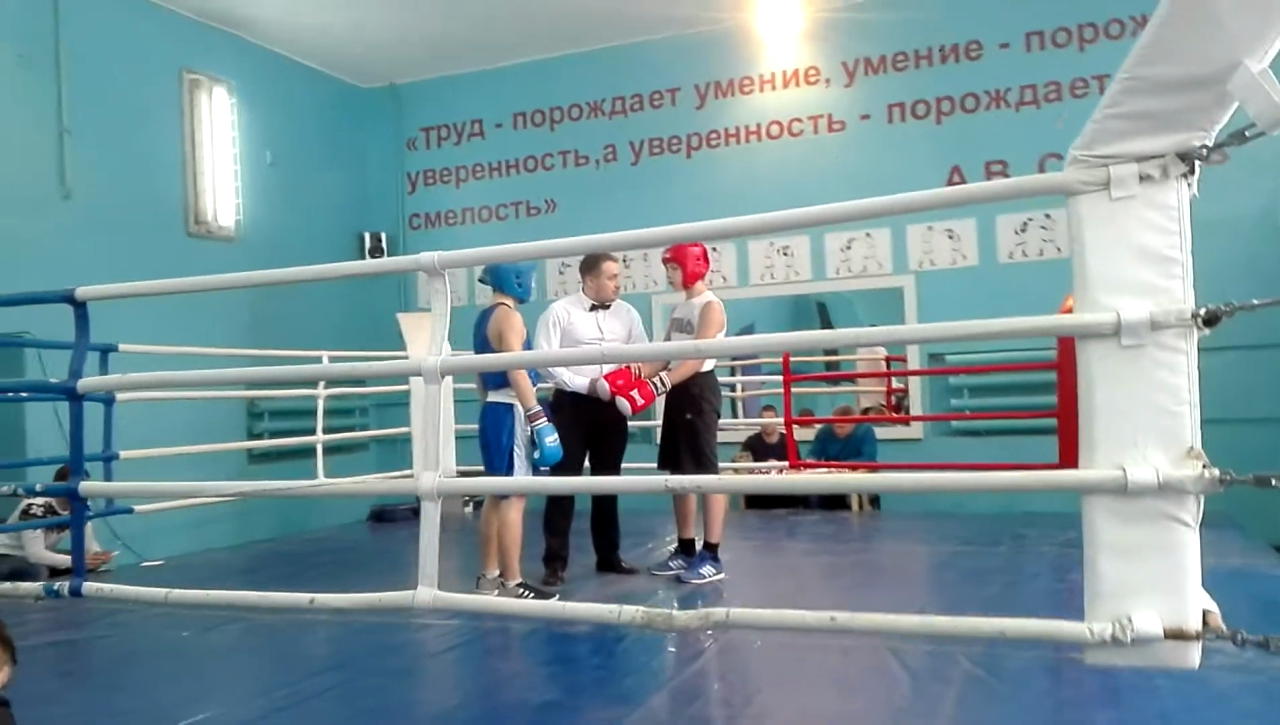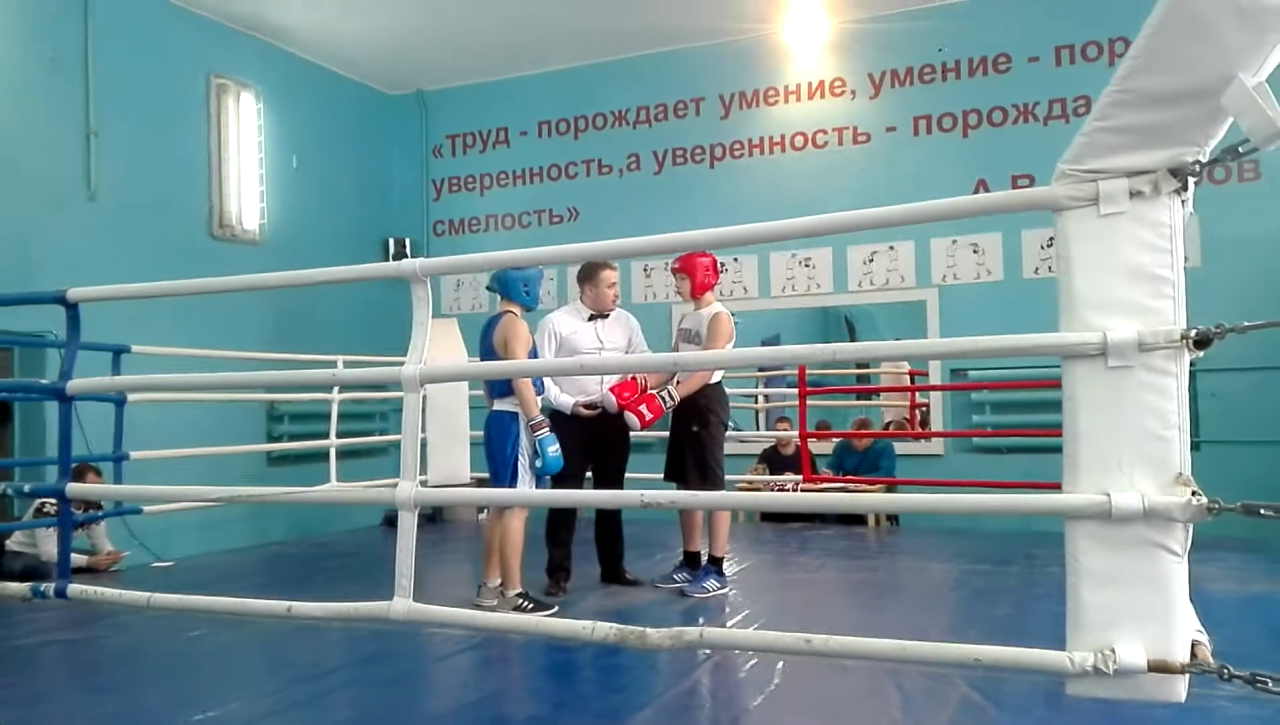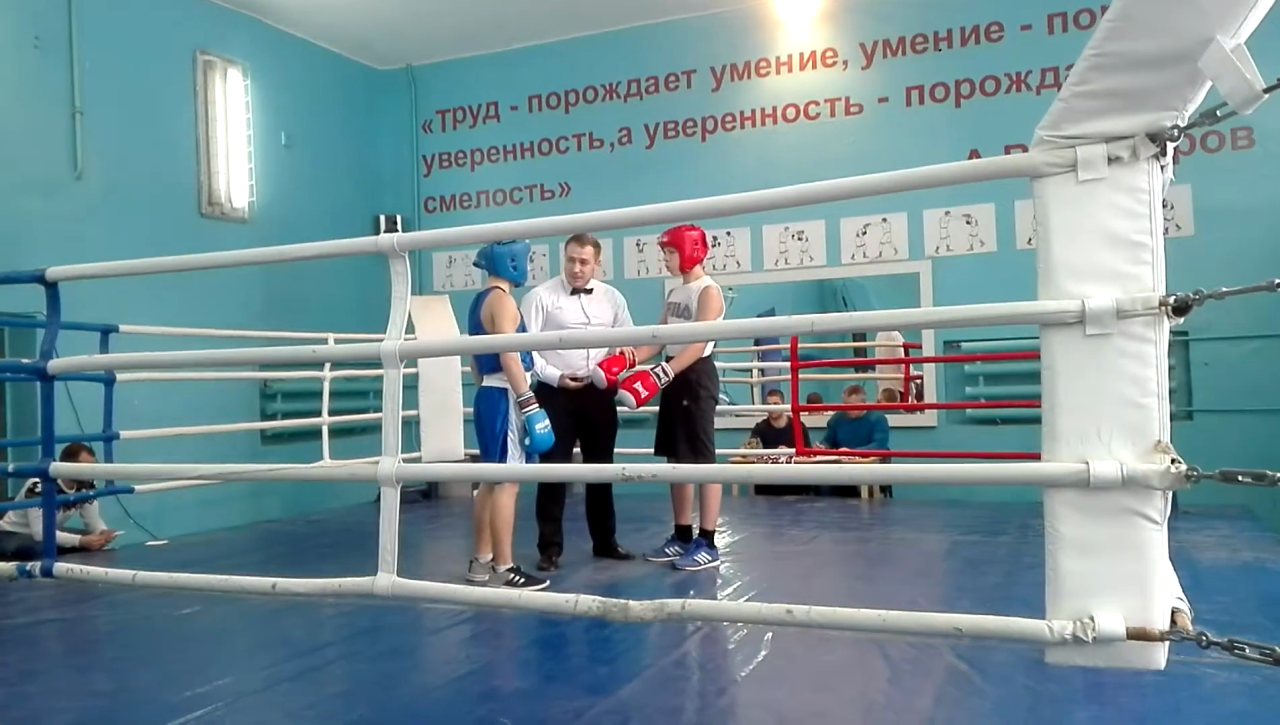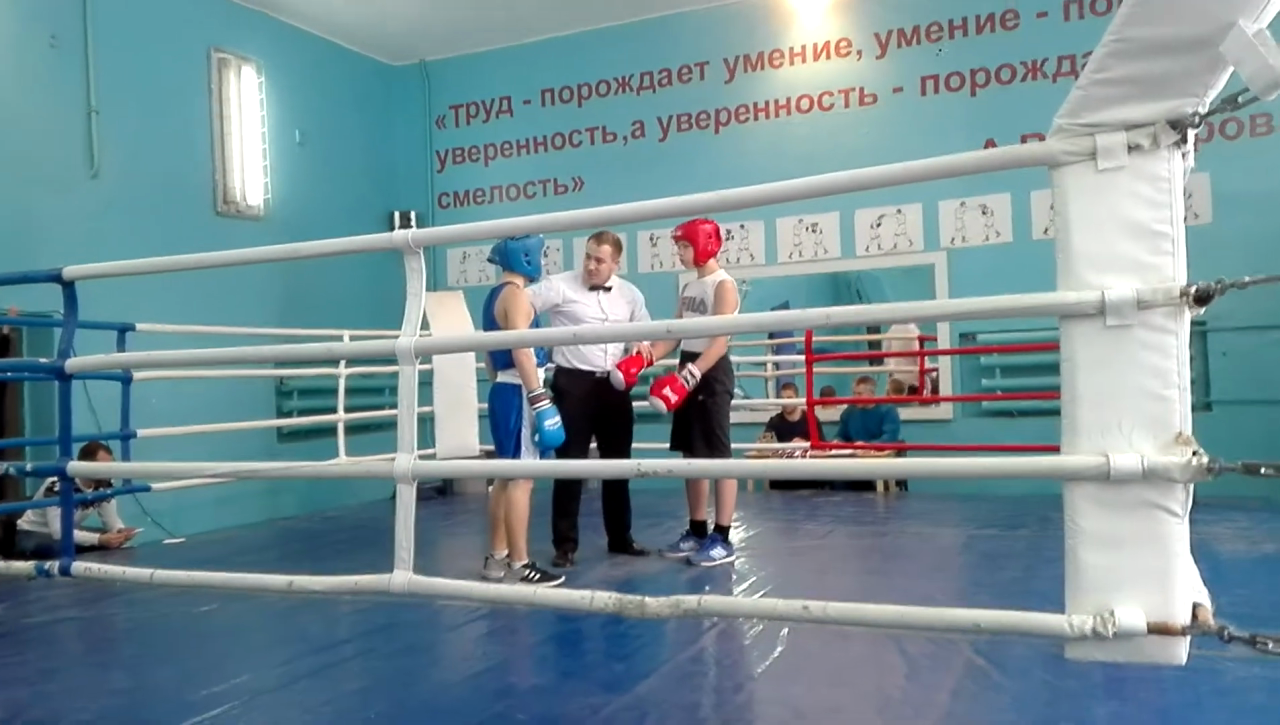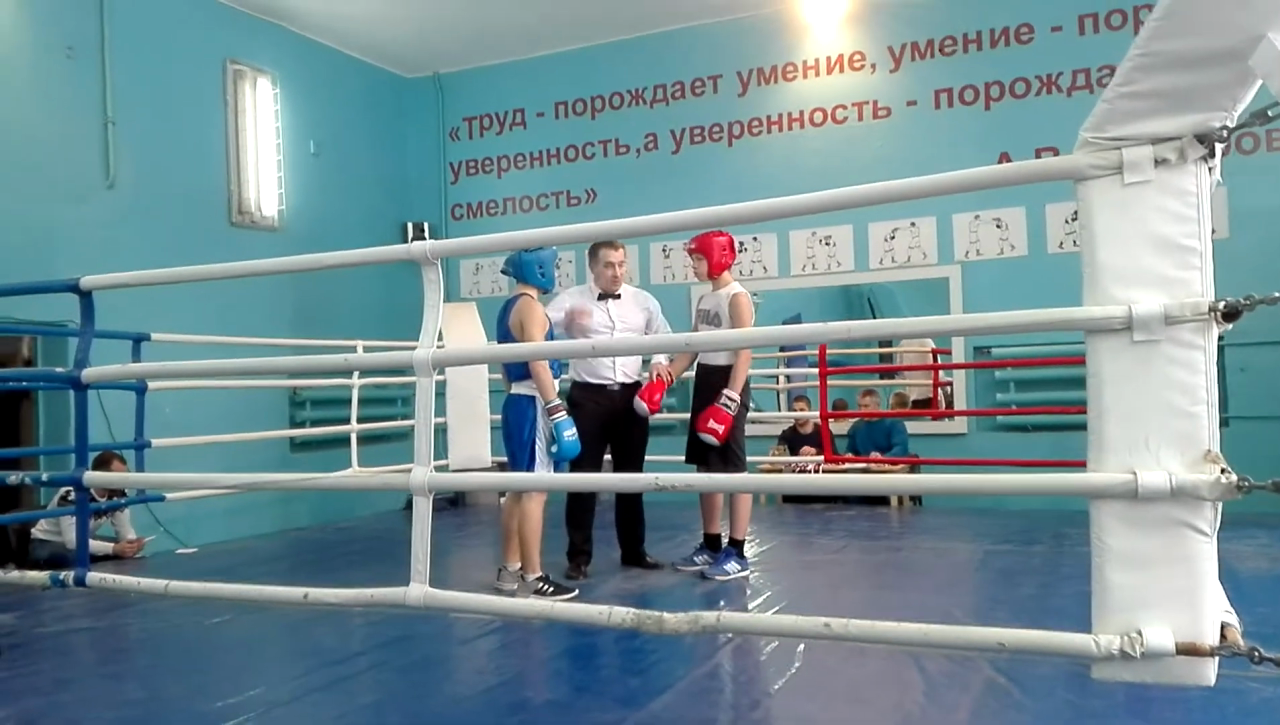
dt=0.4s
person 1, frame 1
left shoulder: (484, 318)
right shoulder: (509, 317)
right elbow: (516, 372)
right wrist: (538, 418)
left hip: (493, 409)
right hip: (511, 411)
left knee: (497, 496)
right knee: (514, 497)
left ankle: (489, 576)
right ankle: (512, 584)
person 1, frame 2
left shoulder: (491, 325)
right shoulder: (515, 325)
right elbow: (521, 381)
right wrist: (541, 427)
left hip: (499, 417)
right hip: (516, 420)
left knee: (501, 505)
right knee: (516, 507)
left ankle: (490, 586)
right ankle: (511, 594)
person 1, frame 3
left shoulder: (479, 301)
right shoulder: (502, 300)
right elbow: (509, 357)
right wrist: (529, 404)
left hip: (488, 394)
right hip: (505, 397)
left knee: (491, 481)
right knee: (507, 483)
left ankle: (482, 561)
right ankle: (503, 569)
person 1, frame 4
left shoulder: (494, 296)
right shoulder: (516, 295)
right elbow: (521, 352)
right wrist: (539, 400)
left hip: (502, 391)
right hip: (519, 392)
left knee: (506, 477)
right knee: (521, 479)
left ankle: (497, 558)
right ankle: (519, 566)
person 1, frame 5
left shoulder: (508, 308)
right shoulder: (531, 307)
right elbow: (538, 364)
right wrist: (557, 411)
left hip: (516, 401)
right hip: (533, 404)
left knee: (519, 488)
right knee: (535, 491)
left ankle: (510, 570)
right ankle: (531, 578)
person 2, frame 1
left shoulder: (710, 307)
right shoulder: (679, 309)
left elbow: (697, 358)
left wrist: (656, 385)
right wrist: (634, 374)
left hip: (699, 390)
right hip: (677, 392)
left knee: (706, 472)
right knee: (679, 474)
left ankle: (711, 556)
right ankle: (685, 550)
person 2, frame 2
left shoulder: (719, 318)
right shoulder: (686, 319)
left elbow: (705, 371)
left wrist: (664, 398)
right wrist: (639, 385)
left hip: (707, 402)
right hip: (684, 403)
left knee: (711, 486)
right knee: (685, 486)
left ankle: (716, 570)
right ankle: (691, 563)
person 2, frame 3
left shoulder: (708, 291)
right shoulder: (674, 294)
left elbow: (697, 345)
right elbow: (660, 340)
left wrist: (658, 375)
right wrist: (627, 359)
left hip: (696, 377)
right hip: (673, 378)
left knee: (702, 459)
right knee: (676, 459)
left ankle: (707, 543)
right ankle: (682, 536)
person 2, frame 4
left shoulder: (723, 285)
right shoulder: (689, 288)
left elbow: (719, 341)
right elbow: (675, 335)
left wrist: (688, 377)
right wrist: (643, 358)
left hip: (711, 373)
right hip: (688, 372)
left knee: (717, 454)
right knee: (691, 454)
left ankle: (722, 538)
right ankle: (697, 531)
person 2, frame 5
left shoulder: (737, 298)
right shoulder: (704, 300)
left elbow: (743, 353)
right elbow: (691, 348)
left wrist: (730, 399)
right wrist: (663, 379)
left hip: (727, 385)
right hip: (704, 382)
left knee: (732, 468)
right knee: (706, 467)
left ankle: (736, 552)
right ankle: (711, 545)
person 3, frame 1
left shoulder: (627, 313)
right shoulder: (559, 312)
right wrist: (584, 384)
left hip: (611, 407)
right hip: (571, 405)
left knee: (608, 482)
right knee: (564, 482)
left ankle: (608, 556)
right ankle: (555, 562)
person 3, frame 2
left shoulder: (626, 322)
right shoulder: (556, 323)
right wrist: (567, 404)
left hip: (613, 418)
right hip: (570, 418)
left knee: (611, 493)
right knee: (566, 493)
left ankle: (613, 567)
right ankle: (559, 573)
person 3, frame 3
left shoulder: (611, 297)
right shoulder: (540, 297)
right wrist: (554, 376)
left hip: (599, 392)
right hip: (556, 393)
left knee: (601, 468)
right knee: (553, 469)
left ankle: (605, 541)
right ankle: (550, 548)
person 3, frame 4
left shoulder: (631, 294)
right shoulder: (559, 287)
left wrist: (641, 344)
left hip: (615, 386)
right hip: (574, 385)
left knee: (618, 463)
right knee: (570, 463)
left ankle: (620, 537)
right ankle: (565, 543)
person 3, frame 5
left shoulder: (643, 301)
right shoulder: (570, 300)
left elbow: (664, 337)
left wrist: (658, 360)
right wrist: (567, 323)
left hip: (630, 397)
right hip: (588, 397)
left knee: (631, 475)
right knee: (583, 476)
left ankle: (634, 550)
right ankle: (579, 556)
